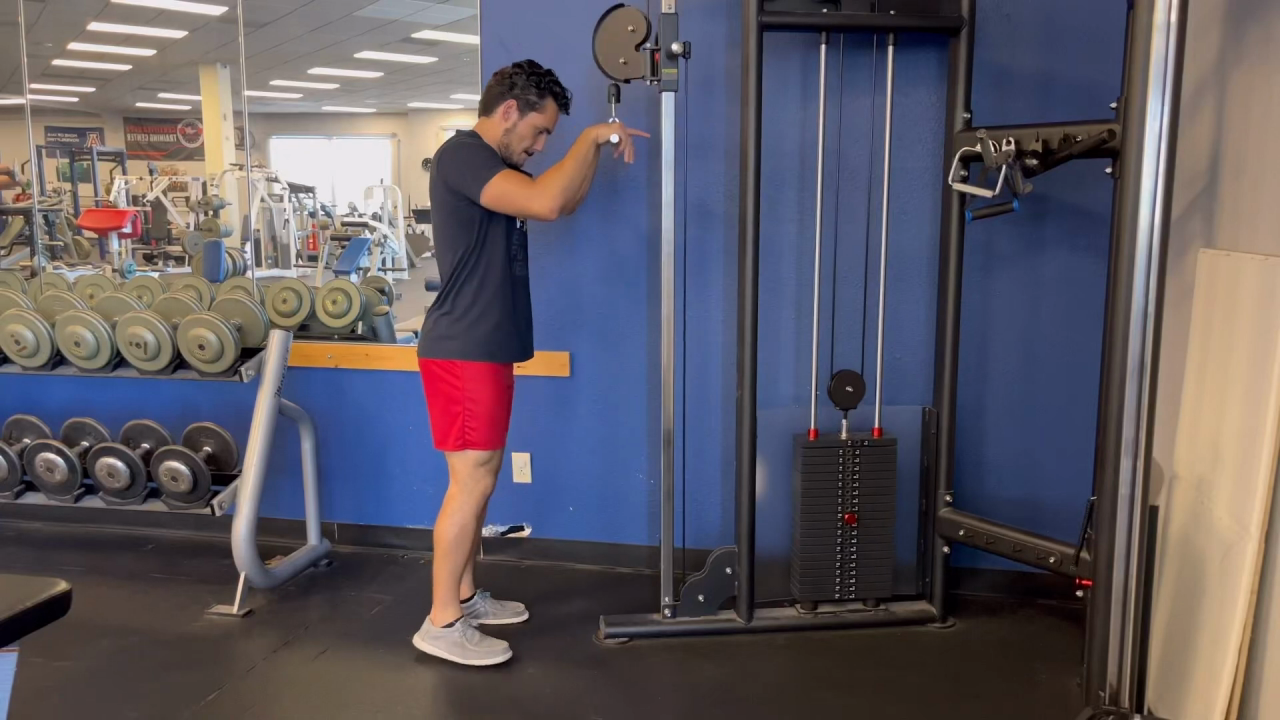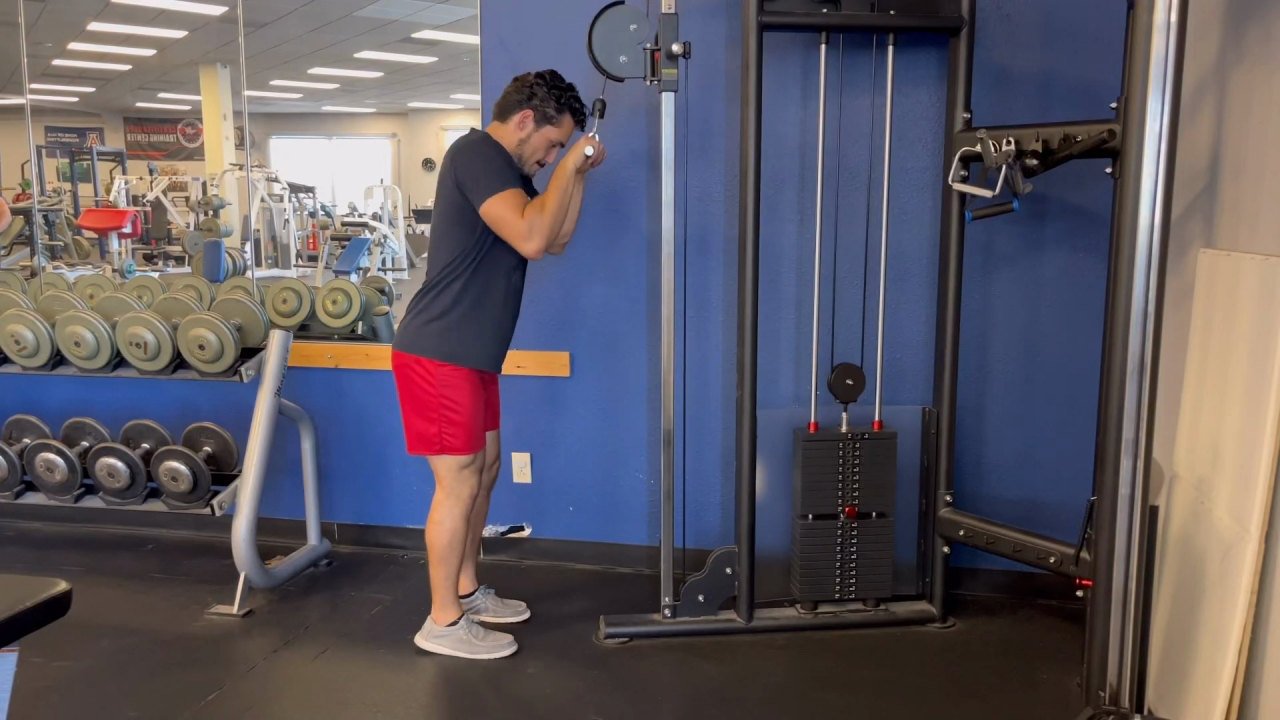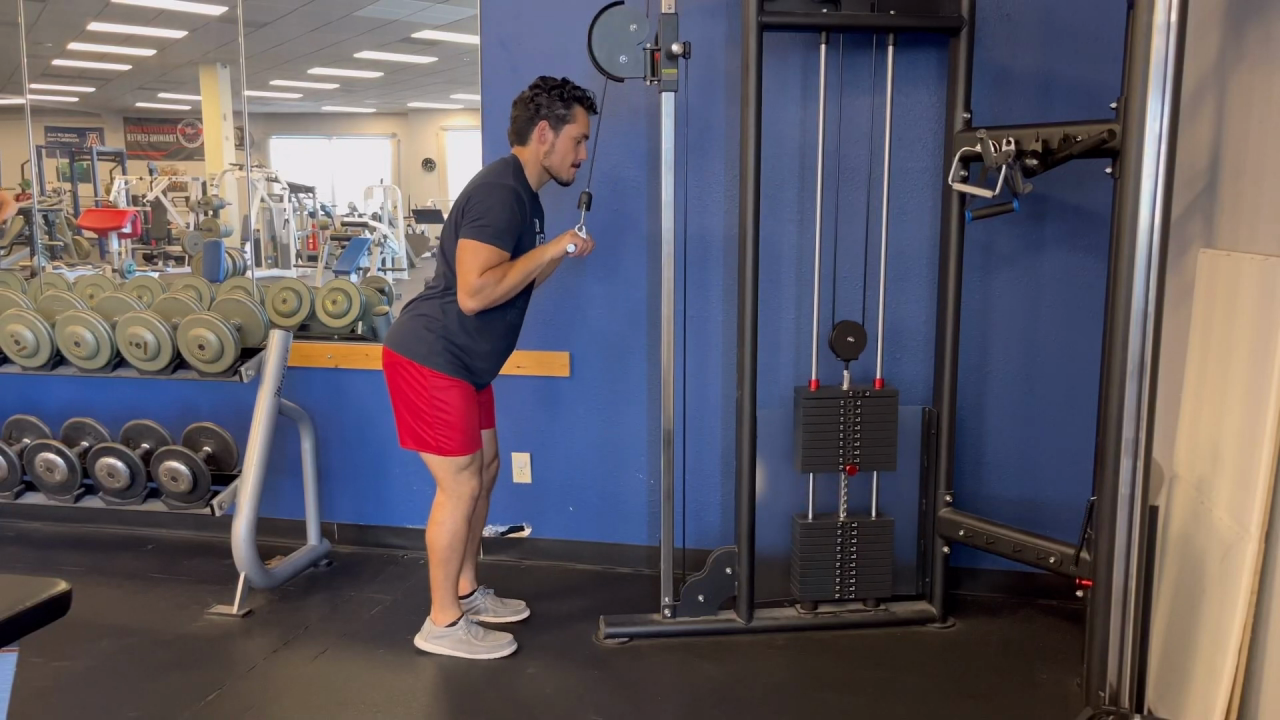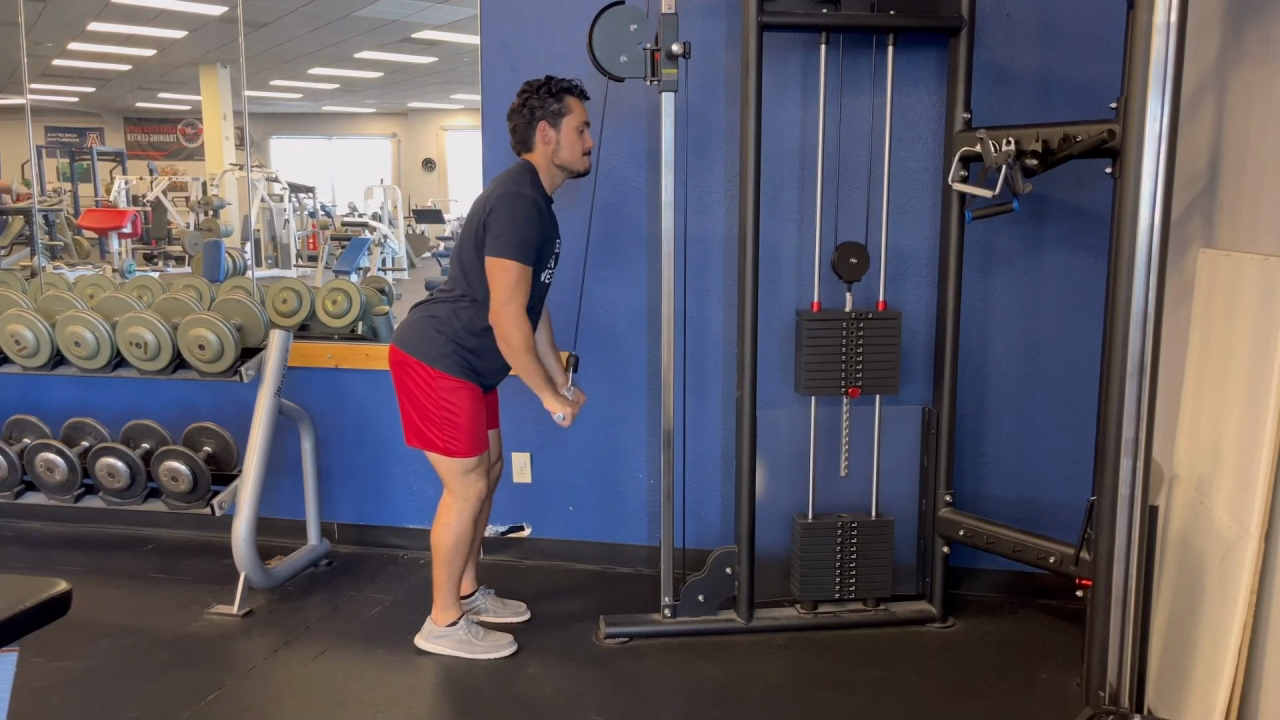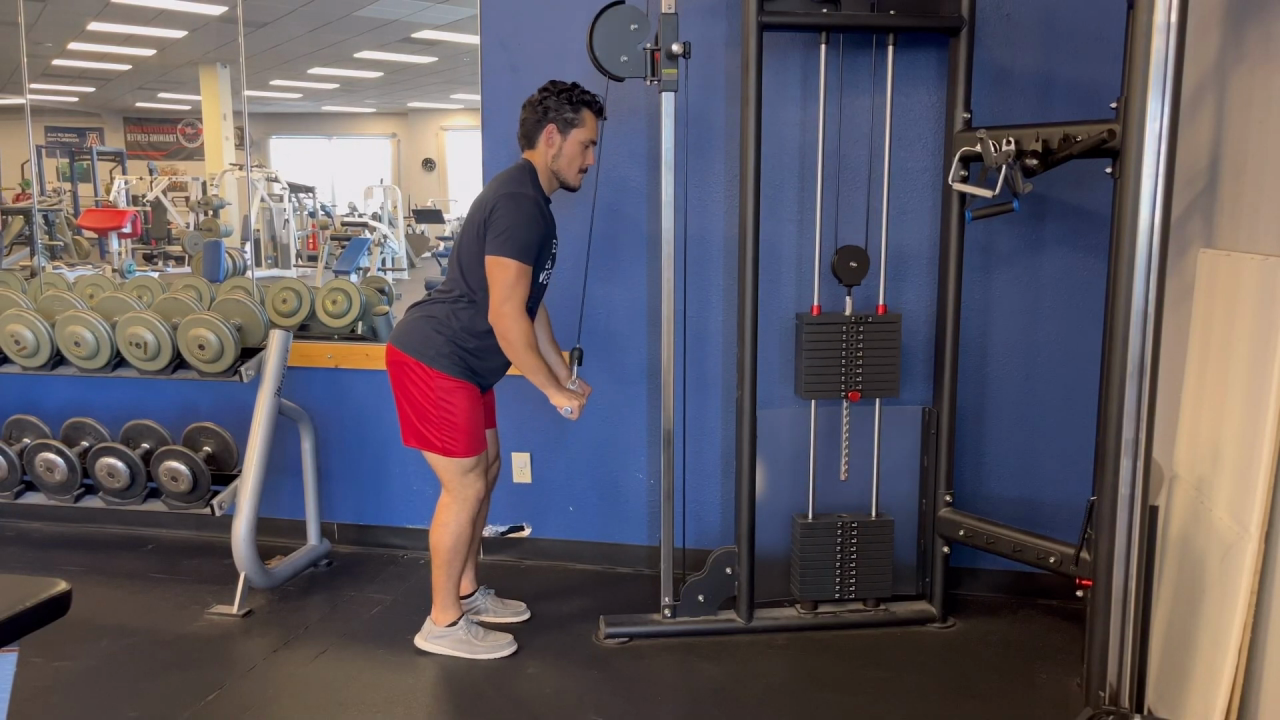
dt=1s
person 1, frame 1
left shoulder: (496, 165)
right shoulder: (462, 156)
left elbow: (564, 203)
right elbow: (546, 202)
left wrist: (597, 146)
right wrist: (589, 138)
left hip: (488, 348)
right hip: (463, 352)
left knee: (482, 477)
right knee: (472, 482)
left ankle: (465, 595)
right ankle: (443, 622)
person 1, frame 2
left shoulder: (505, 168)
right shoulder: (477, 153)
left elbow: (555, 240)
right elbow: (531, 239)
left wrist: (577, 171)
right wrist: (568, 161)
left hip: (469, 350)
right hip: (439, 351)
left knee: (484, 469)
right knee: (459, 482)
left ankle: (466, 590)
right ankle: (444, 621)
person 1, frame 3
left shoulder: (521, 193)
right shoulder: (500, 192)
left elbow: (517, 285)
right elbow: (473, 293)
left wrist: (562, 250)
right wrist: (551, 248)
left hip: (461, 359)
right hip: (429, 357)
left knee: (483, 470)
right knee: (461, 486)
left ankle: (467, 591)
right ankle: (444, 623)
person 1, frame 4
left shoulder: (532, 198)
right shoulder: (519, 202)
left elbow: (530, 306)
right elbow: (507, 318)
left wrist: (561, 380)
right wrist: (548, 395)
left hip: (461, 359)
right hip: (437, 359)
left knee: (487, 471)
right knee: (468, 487)
left ankle: (467, 593)
right ankle: (444, 623)
person 1, frame 5
left shoulder: (528, 198)
right shoulder: (519, 203)
left elbow: (529, 306)
right elbow: (506, 316)
left wrist: (564, 375)
right wrist: (555, 392)
left hip: (459, 358)
right hip: (433, 358)
left knee: (484, 470)
right knee: (465, 486)
left ankle: (466, 592)
right ankle: (444, 622)
